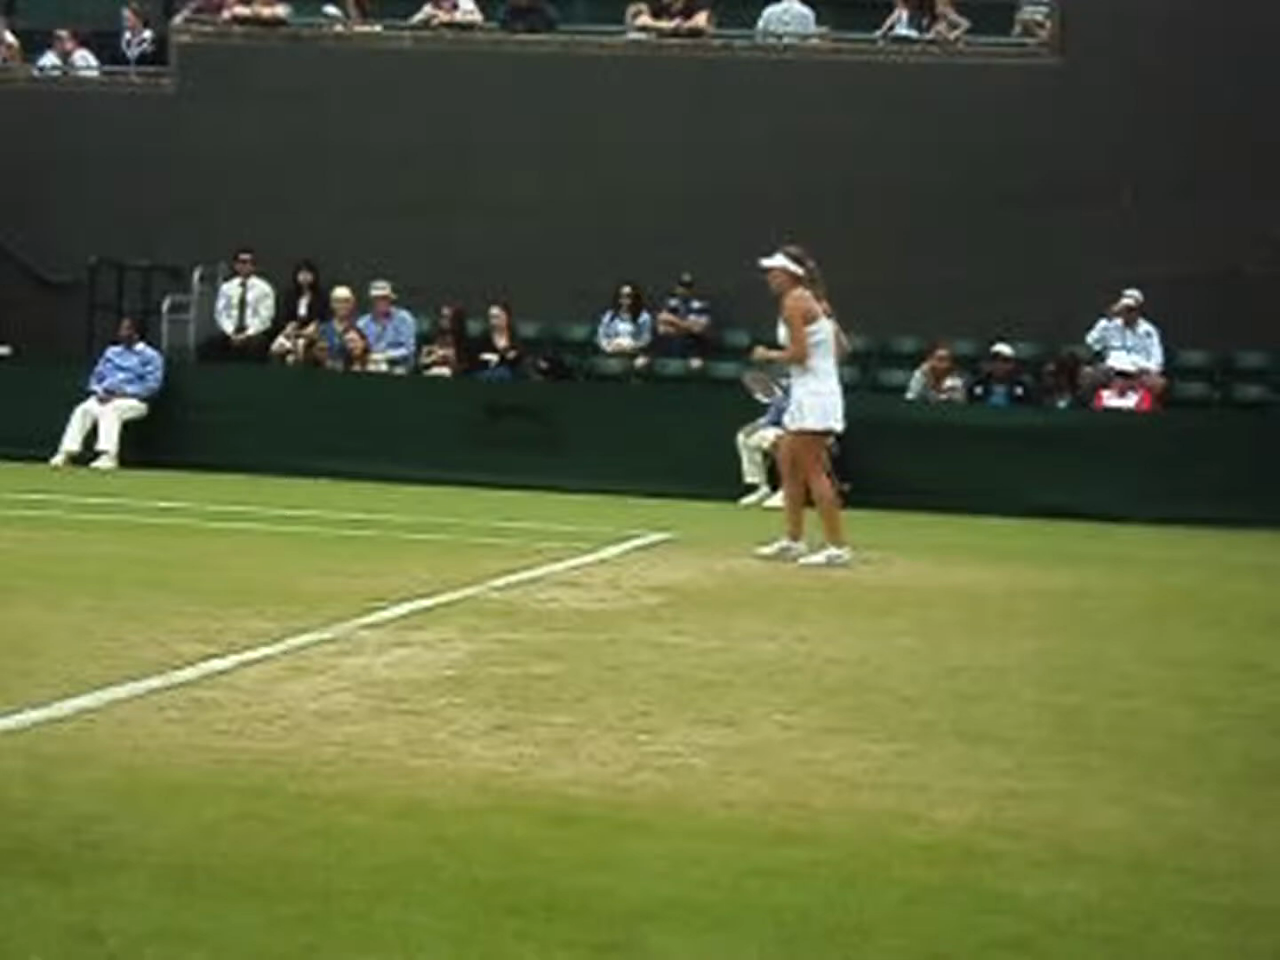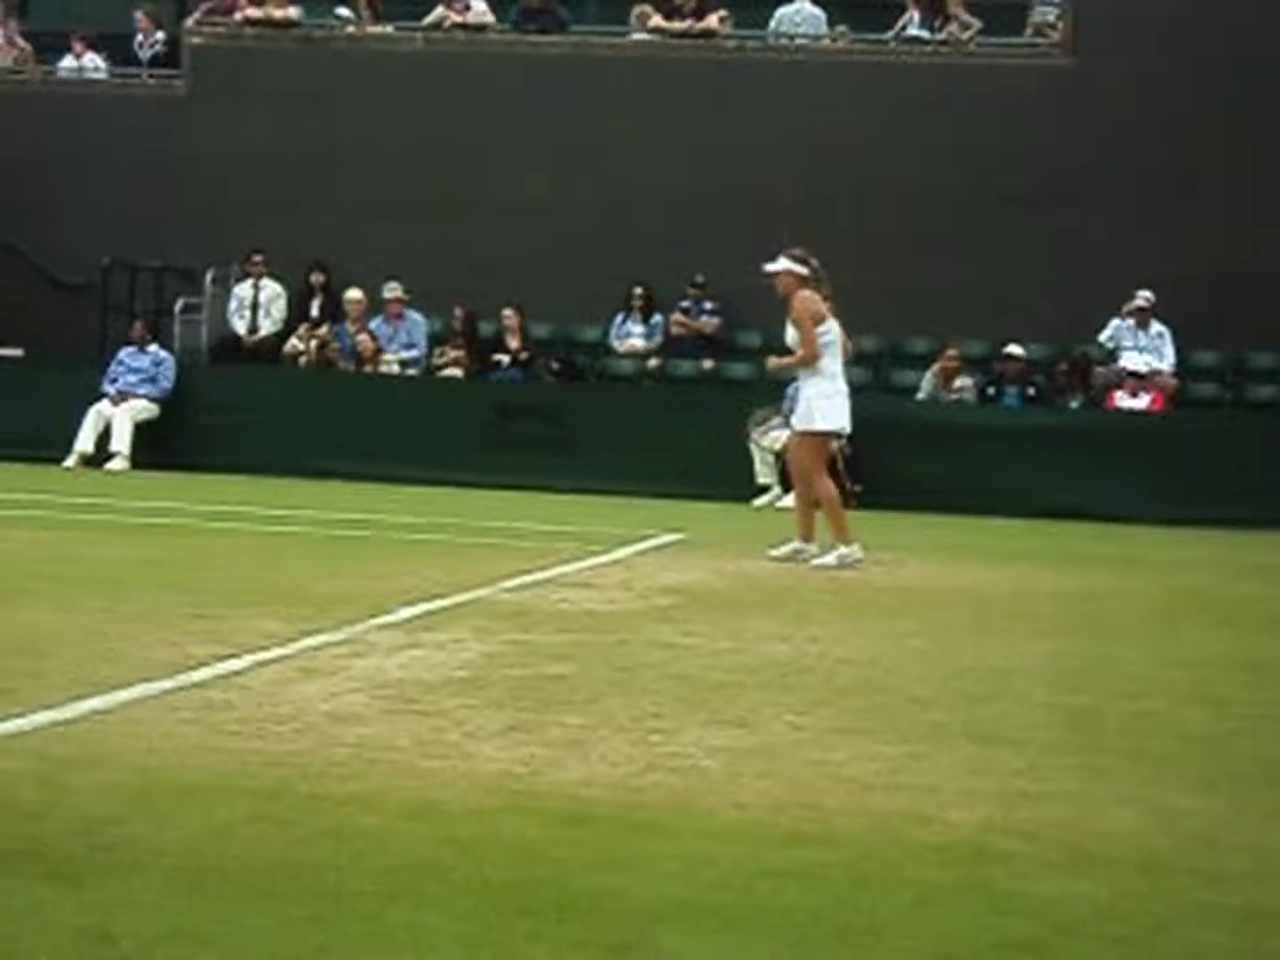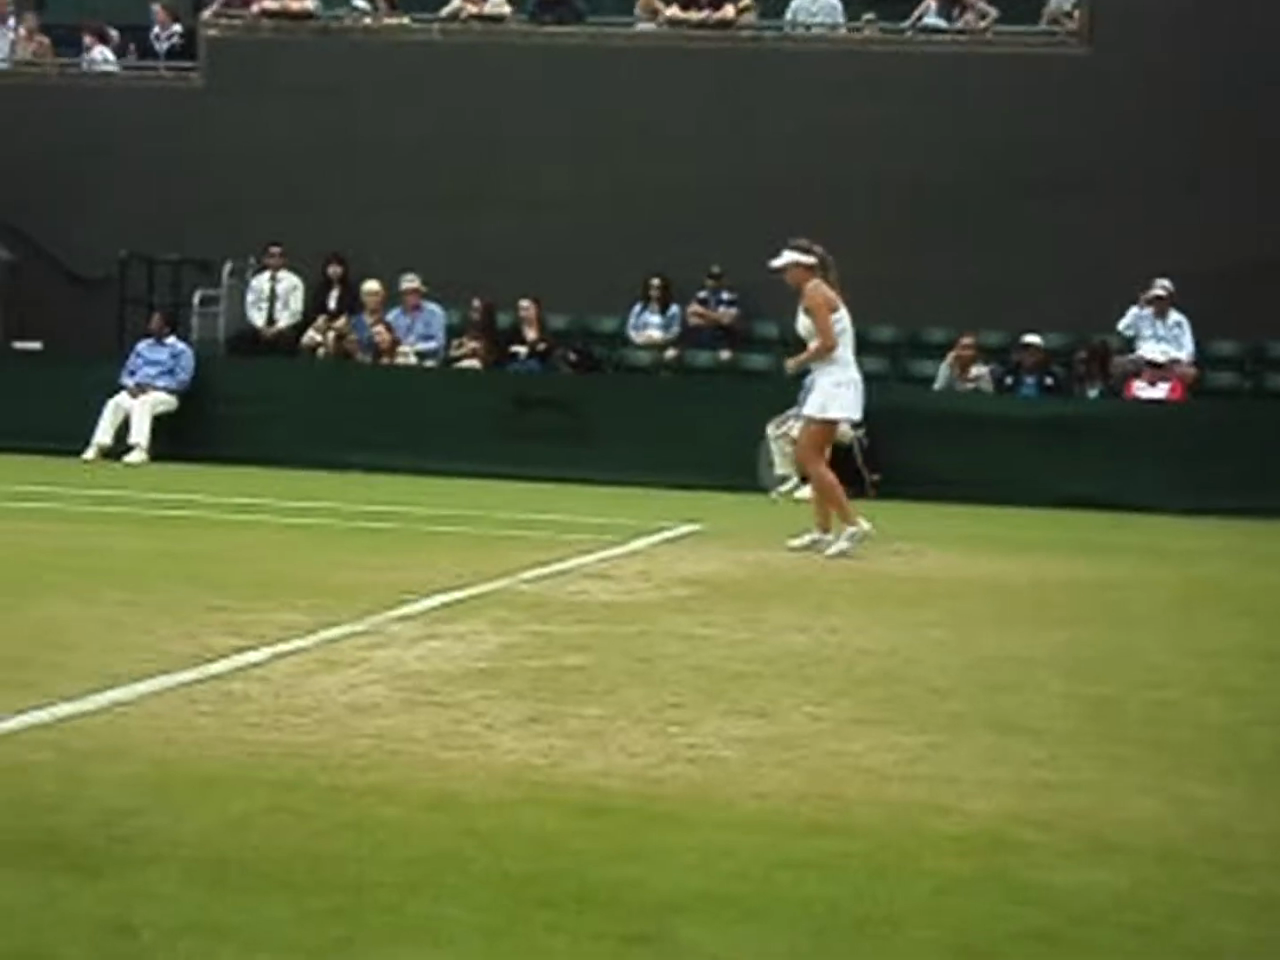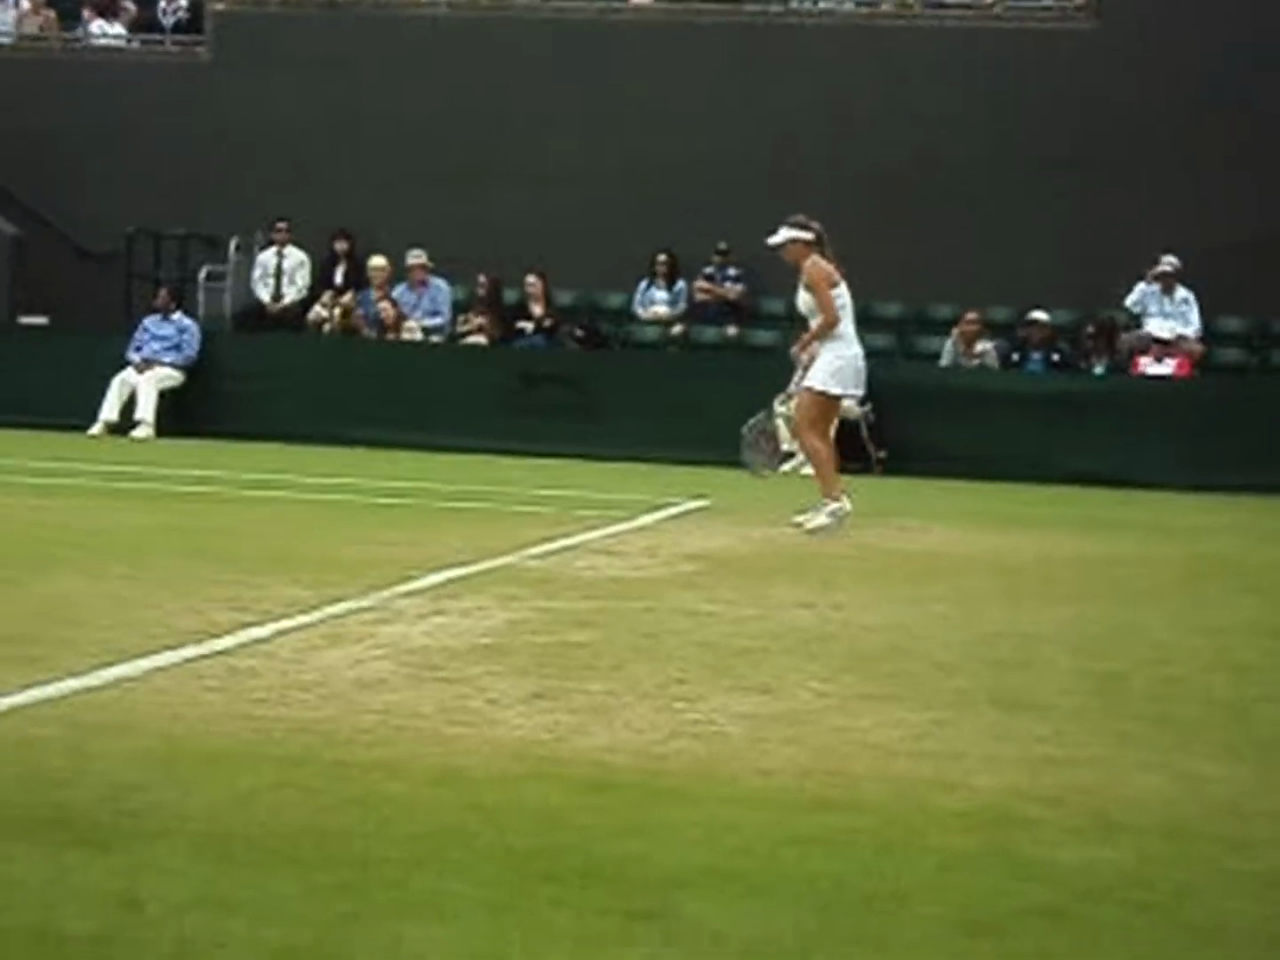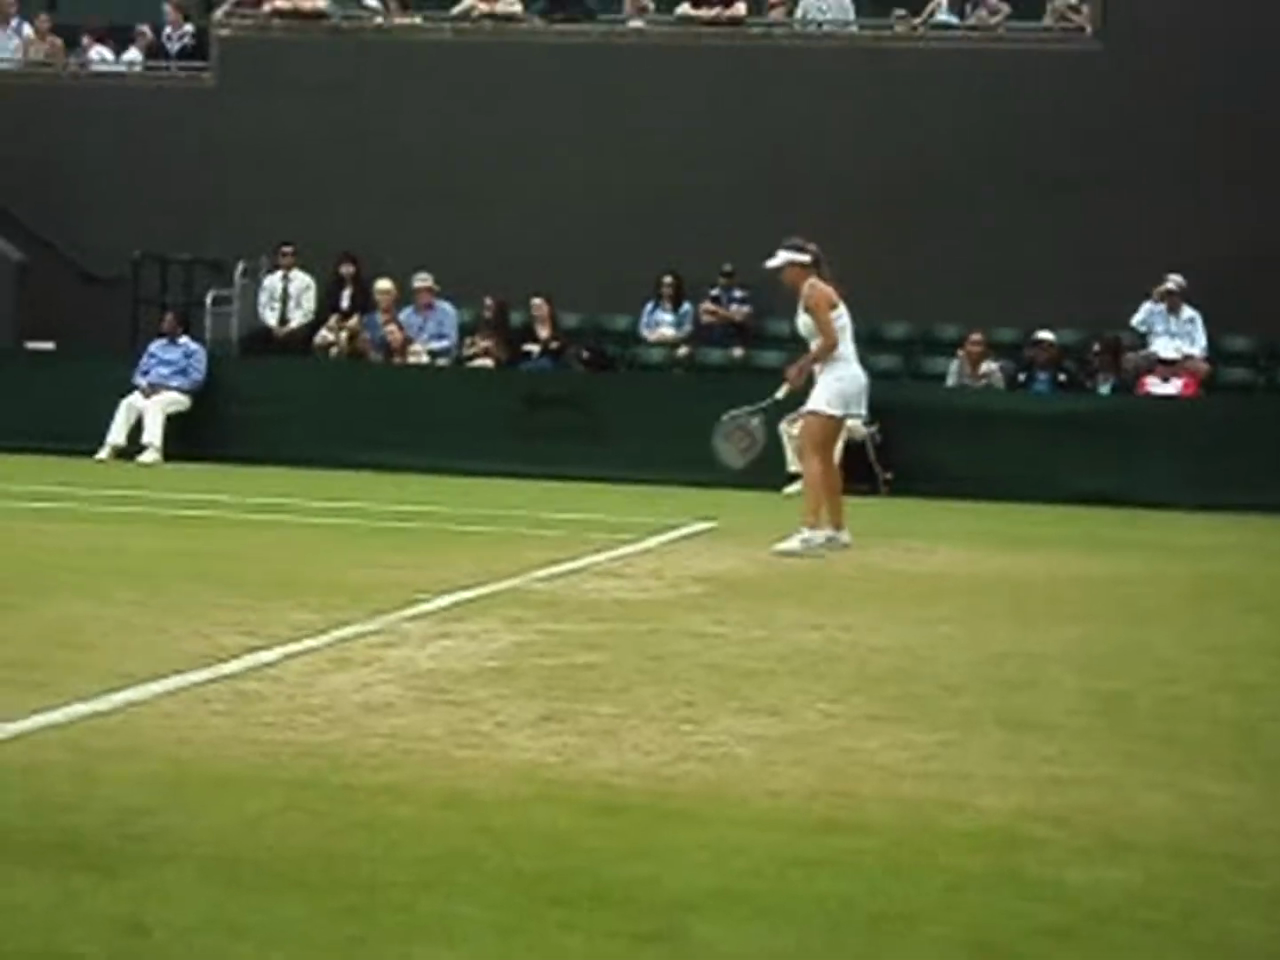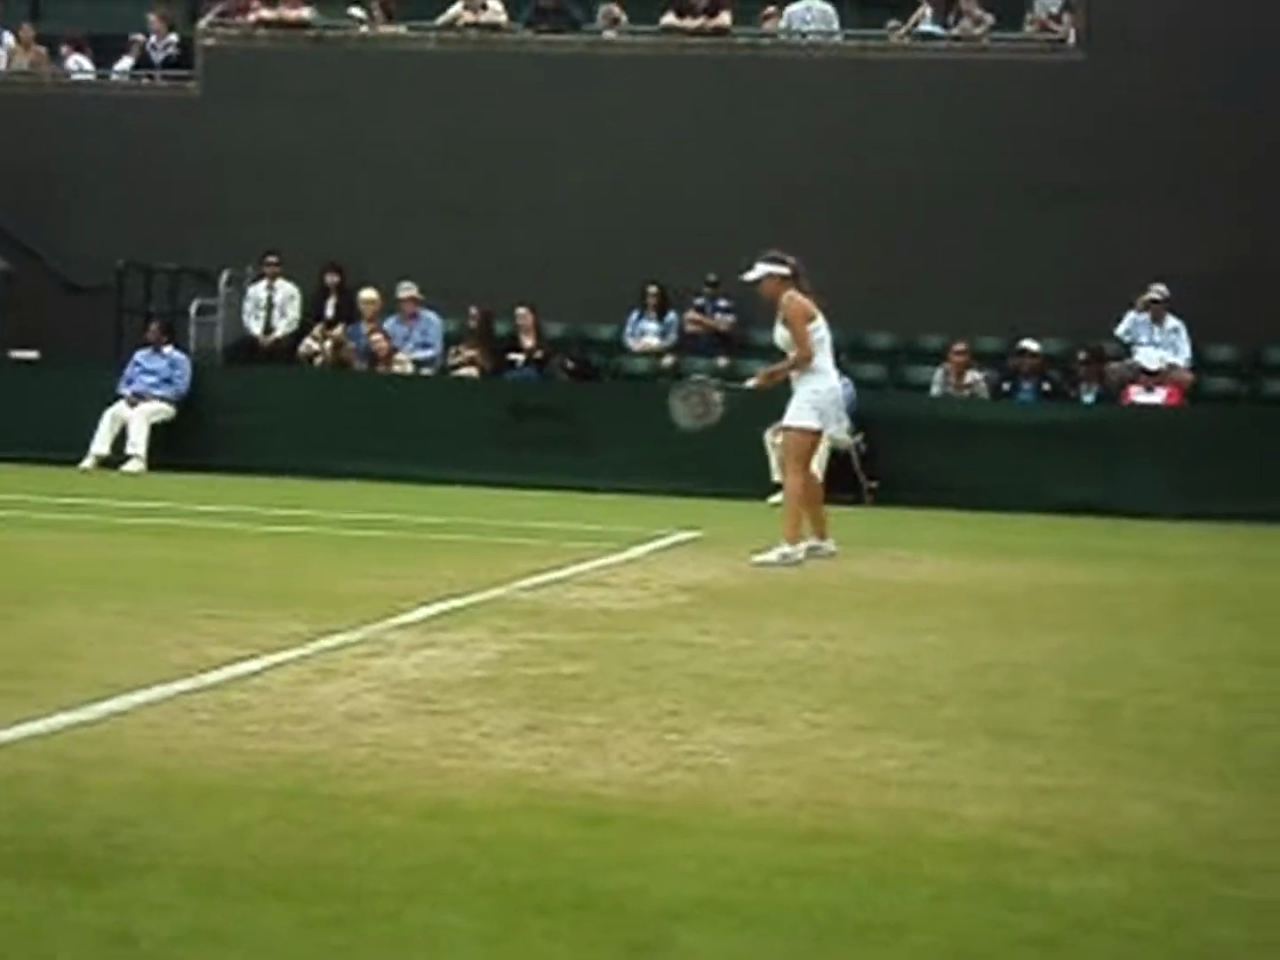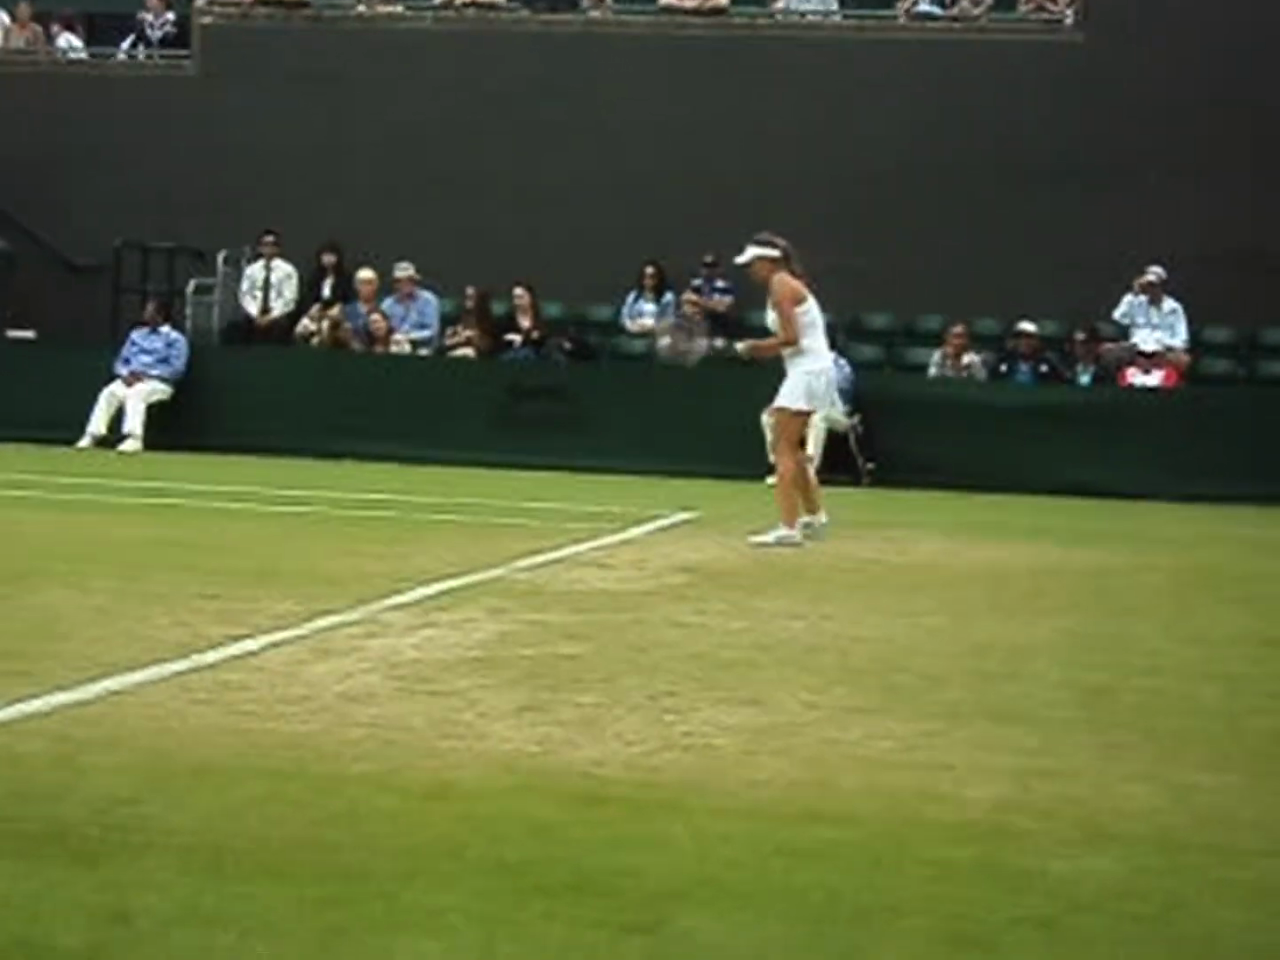
dt=0.1s
person 1, frame 1
left shoulder: (793, 301)
right shoulder: (813, 302)
left elbow: (799, 353)
right elbow: (840, 346)
left wrist: (767, 355)
left hip: (814, 395)
right hip: (811, 394)
left knee: (813, 472)
right knee: (787, 463)
left ankle: (837, 548)
right ankle: (792, 541)
person 1, frame 2
left shoulder: (801, 303)
right shoulder: (815, 302)
left elbow: (811, 354)
right elbow: (843, 348)
left wrist: (780, 363)
left hip: (821, 395)
right hip: (817, 394)
left knee: (814, 473)
right knee: (797, 466)
left ankle: (847, 546)
right ankle: (804, 543)
person 1, frame 3
left shoulder: (813, 293)
right shoulder: (820, 293)
left elbow: (829, 343)
right elbow: (833, 343)
left wrist: (798, 362)
left hip: (835, 383)
right hip: (834, 383)
left knee: (807, 457)
right knee: (812, 457)
left ankle: (854, 523)
right ankle: (825, 531)
person 1, frame 4
left shoulder: (813, 269)
right shoulder: (819, 268)
left elbow: (832, 319)
left wrist: (804, 344)
right wrist: (812, 352)
left hip: (837, 358)
right hip: (835, 358)
left knee: (803, 428)
right knee: (818, 432)
left ankle: (835, 498)
right ankle: (831, 504)
person 1, frame 5
left shoulder: (812, 291)
right shoulder: (814, 291)
left elbow: (831, 342)
left wrist: (803, 367)
right wrist: (803, 368)
left hip: (838, 380)
right hip: (837, 379)
left knee: (809, 452)
right knee: (823, 456)
left ankle: (810, 532)
right ankle: (837, 530)
person 1, frame 6
left shoulder: (790, 303)
right shoulder: (794, 303)
left elbow: (806, 354)
left wrist: (773, 371)
right wrist: (775, 374)
left hip: (814, 392)
right hip: (816, 391)
left knee: (791, 467)
right knee: (801, 467)
left ankle: (791, 546)
right ankle: (821, 539)
person 1, frame 7
left shoulder: (780, 285)
right shoulder: (787, 284)
left elbow: (792, 337)
left wrist: (758, 346)
right wrist: (763, 348)
left hip: (807, 373)
right hip: (810, 372)
left knee: (783, 448)
right knee: (789, 447)
left ankle: (789, 529)
right ankle: (814, 515)
